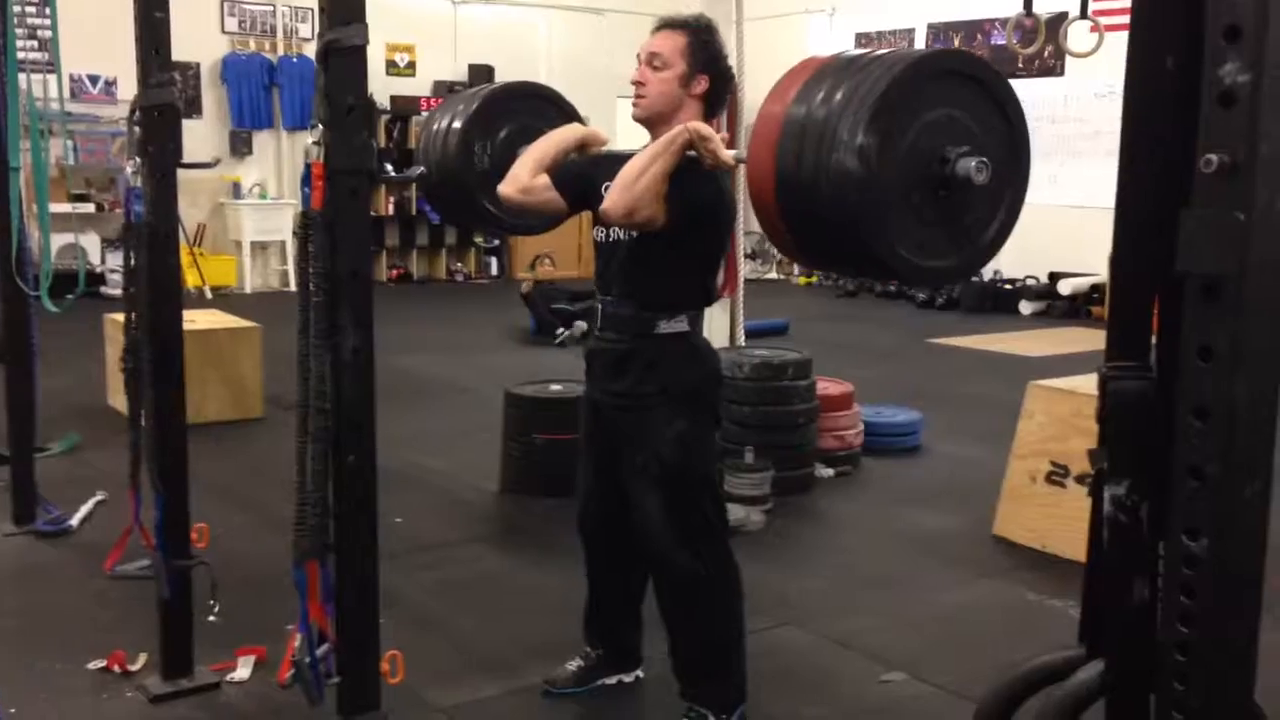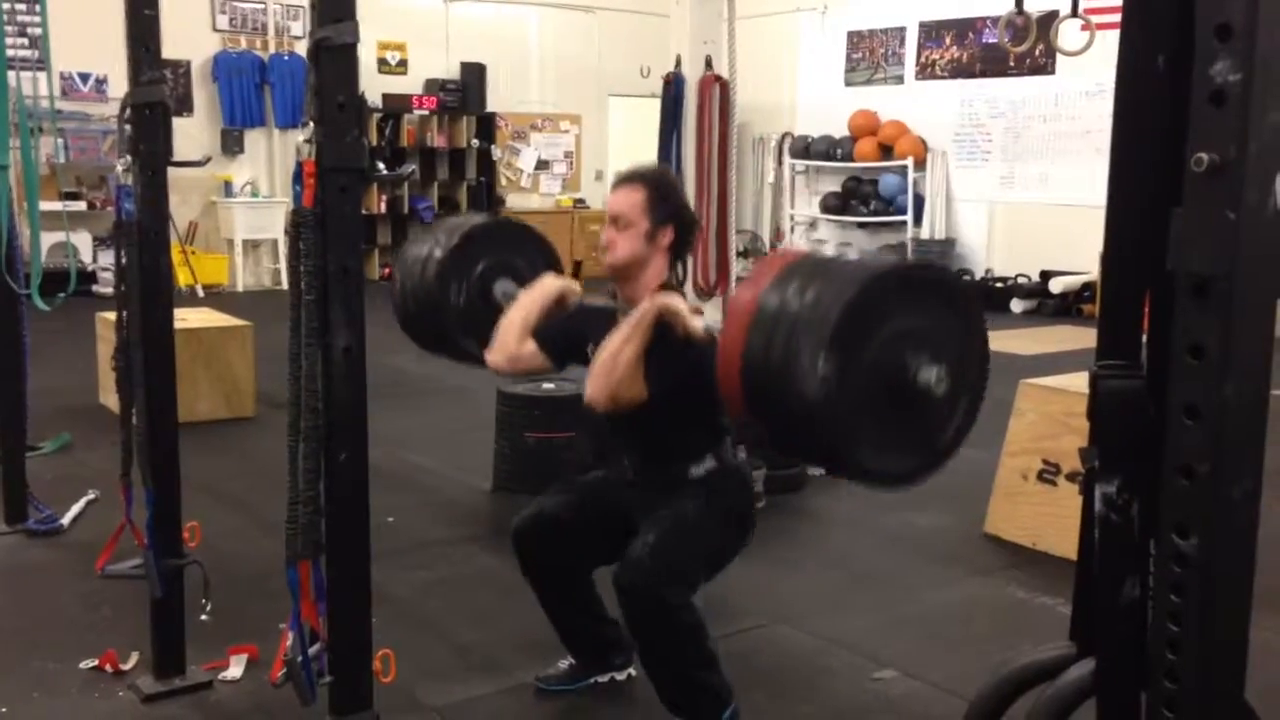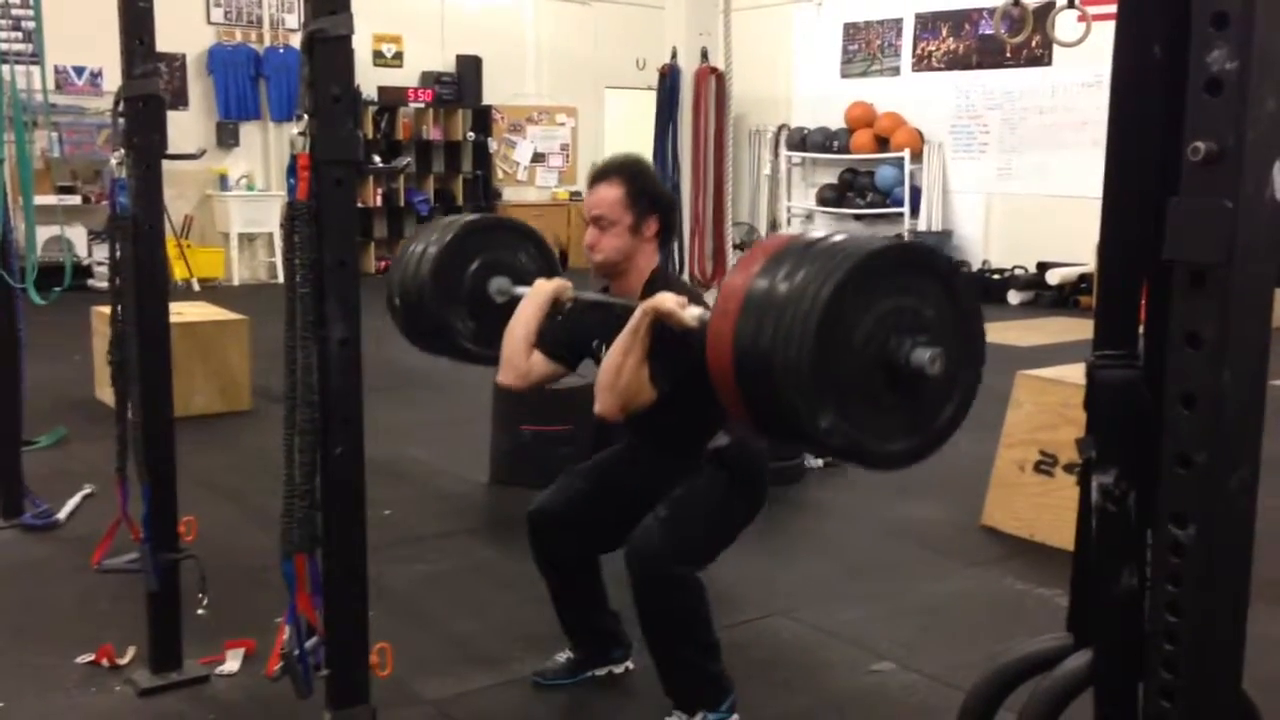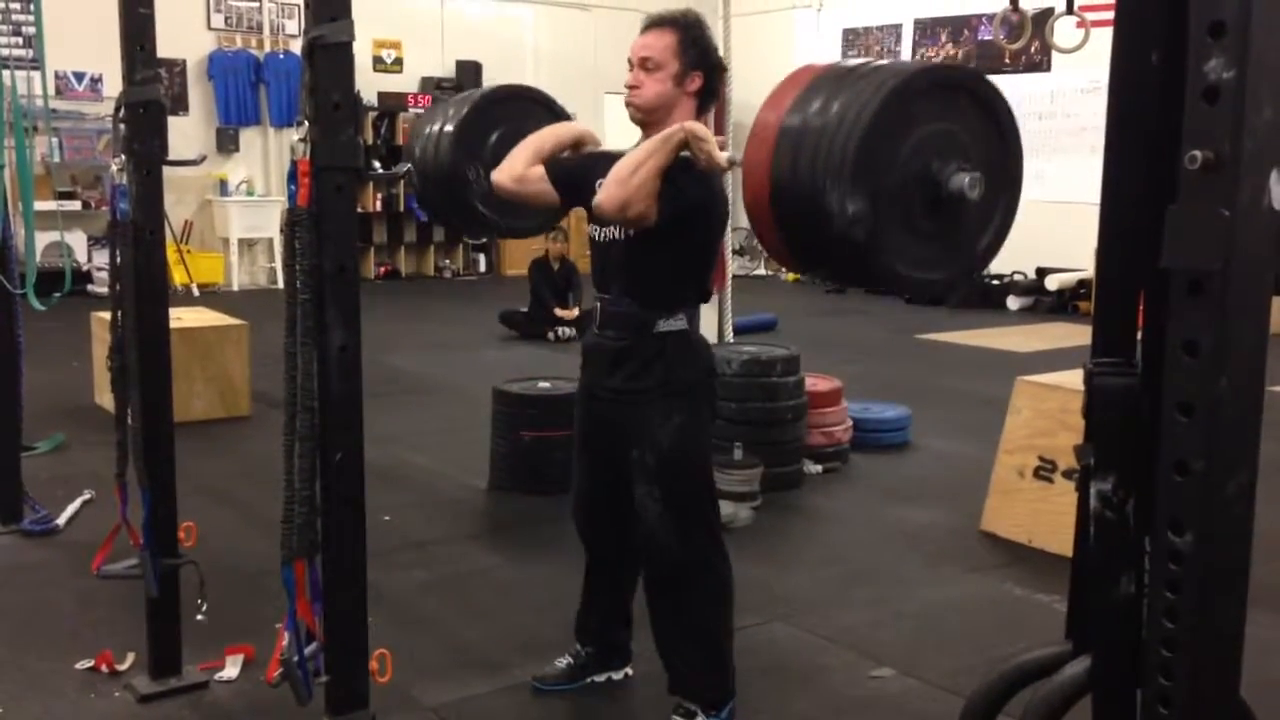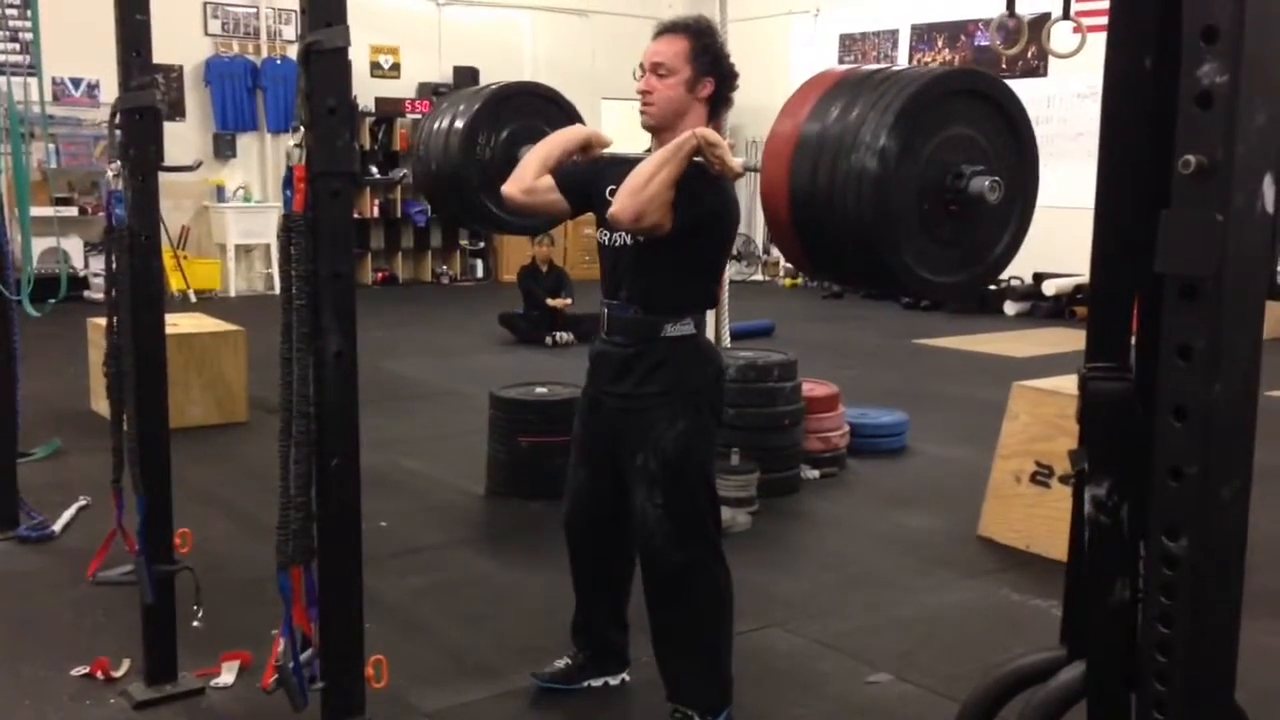
dt=1s
person 1, frame 1
left shoulder: (699, 178)
right shoulder: (617, 164)
left elbow: (622, 209)
right elbow: (517, 188)
left wrist: (680, 138)
right wrist: (570, 134)
left hip: (668, 376)
right hip: (610, 368)
left knee: (683, 545)
right knee: (605, 525)
right ankle: (612, 652)
person 1, frame 2
left shoulder: (678, 332)
right shoulder: (597, 319)
left elbow: (601, 394)
right elbow: (503, 355)
left wrist: (649, 313)
right wrist: (547, 288)
left hip: (703, 494)
right hip: (635, 481)
left knee: (644, 576)
right knee: (538, 533)
right ankle: (602, 654)
person 1, frame 3
left shoulder: (677, 316)
right shoulder: (594, 310)
left elbow: (610, 405)
right elbow: (514, 373)
left wrist: (644, 316)
right wrist: (541, 293)
left hip: (719, 466)
right hip: (649, 456)
left knee: (654, 552)
right knee: (553, 519)
right ankle: (600, 648)
person 1, frame 4
left shoulder: (691, 175)
right shoulder: (610, 160)
left elbow: (613, 202)
right elbow: (508, 179)
left wrist: (672, 138)
right wrist: (565, 132)
left hip: (665, 371)
right hip: (605, 362)
left knee: (677, 539)
right knee: (601, 522)
right ankle: (602, 649)
person 1, frame 5
left shoulder: (706, 183)
right shoulder: (617, 168)
left elbow: (631, 213)
right elbow: (520, 190)
left wrist: (686, 142)
right wrist: (574, 135)
left hip: (672, 377)
right hip: (611, 367)
left knee: (676, 545)
right knee: (590, 523)
right ankle: (598, 653)
